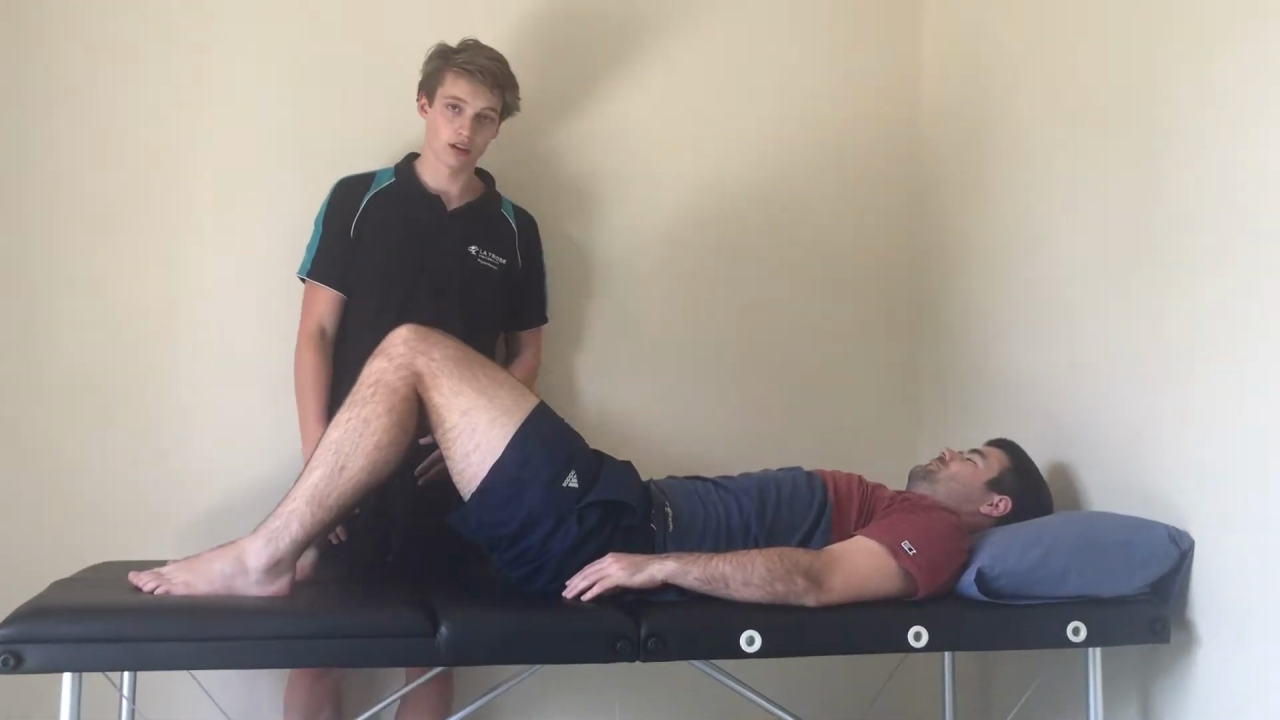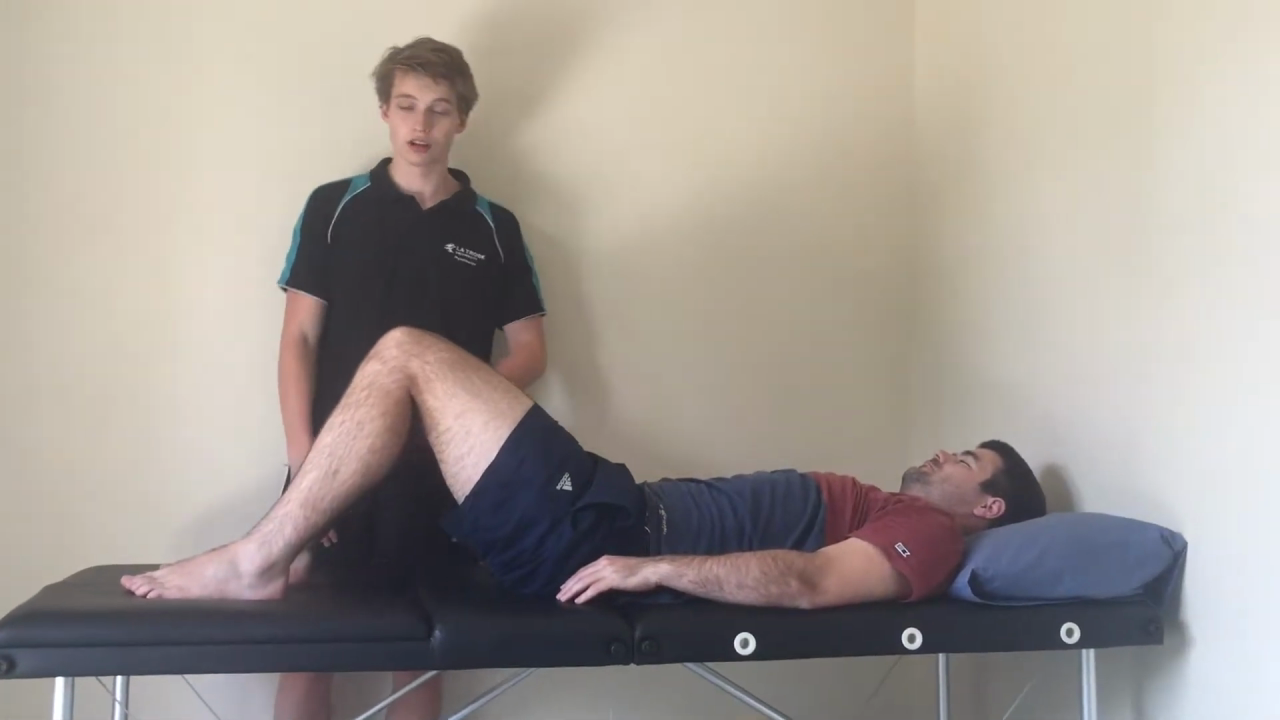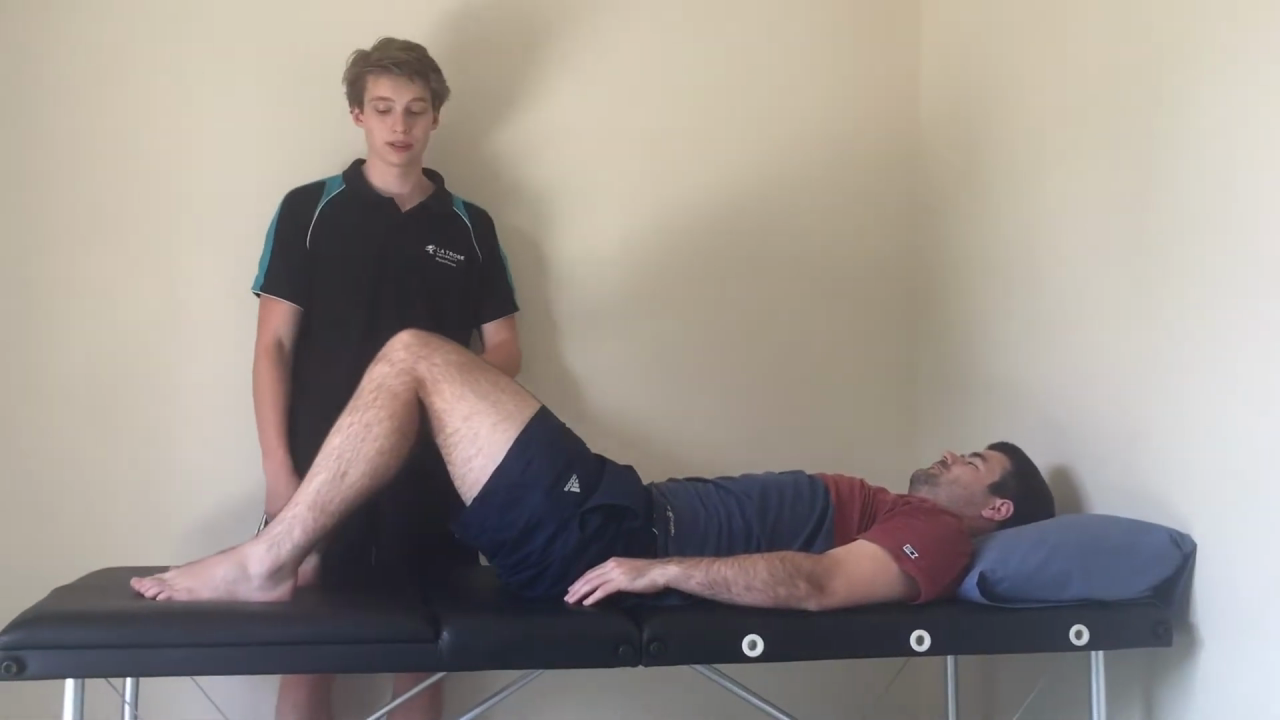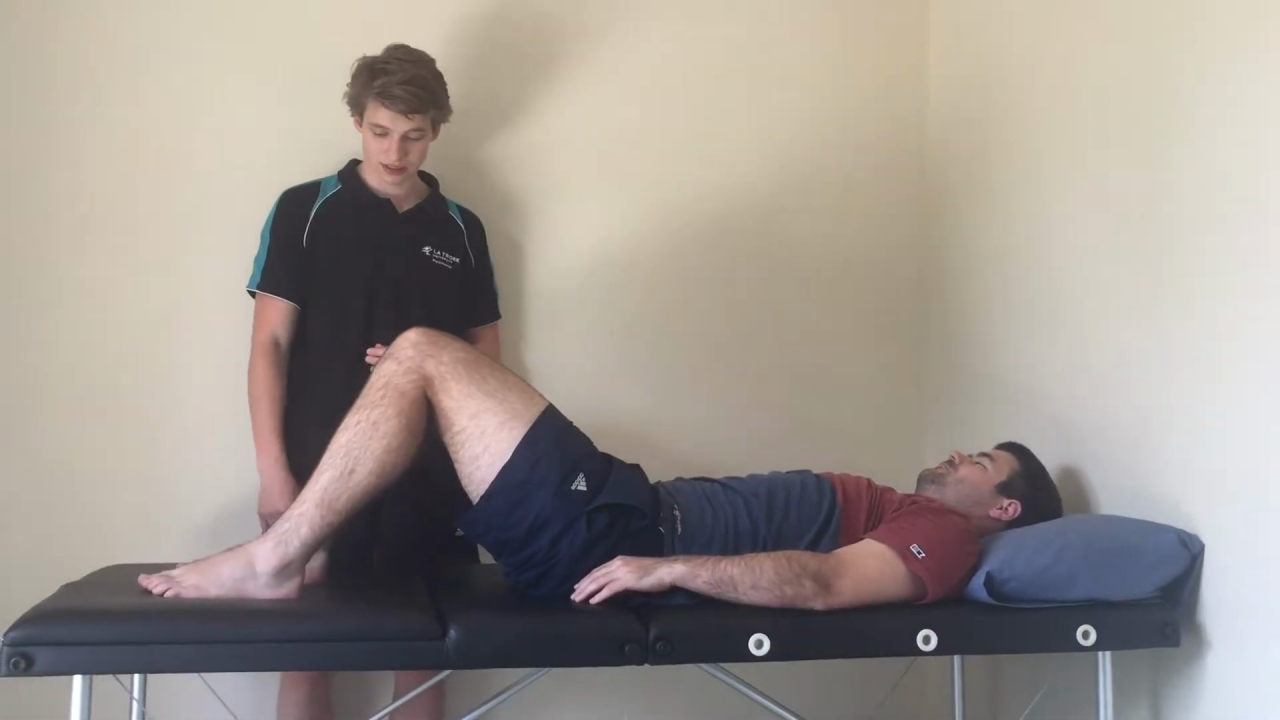
dt=0.5s
person 1, frame 1
left shoulder: (933, 534)
right shoulder: (887, 509)
left elbow: (813, 581)
left wrist: (658, 564)
left hip: (609, 533)
right hip: (631, 513)
left knee: (412, 350)
right knee: (423, 362)
left ankle: (263, 557)
right ankle: (277, 549)
person 1, frame 2
left shoulder: (926, 536)
right shoulder: (882, 514)
left elbow: (806, 583)
left wrist: (651, 567)
left hip: (599, 536)
right hip: (624, 515)
left knee: (406, 353)
right knee: (411, 362)
left ankle: (258, 560)
right ankle: (281, 552)
person 1, frame 3
left shoulder: (934, 538)
right shoulder: (890, 514)
left elbow: (813, 585)
left wrist: (659, 569)
left hip: (609, 537)
right hip: (630, 517)
left knee: (415, 356)
right knee: (426, 365)
left ankle: (266, 563)
right ankle: (287, 555)
person 1, frame 4
left shoulder: (942, 537)
right shoulder: (896, 516)
left elbow: (818, 584)
left wrist: (665, 568)
left hip: (611, 536)
right hip: (636, 517)
left knee: (423, 353)
right knee: (422, 364)
left ankle: (275, 559)
right ankle: (298, 551)
person 2, frame 1
left shoulder: (514, 230)
right shoulder: (357, 201)
left elbow: (525, 354)
right elbow: (316, 333)
right wrist: (317, 457)
left hip: (450, 466)
person 2, frame 2
left shoulder: (493, 226)
right shoulder: (333, 207)
left elbow: (529, 349)
right elbow: (299, 339)
right wrist: (303, 459)
left hip: (441, 468)
person 2, frame 3
left shoulder: (469, 224)
right shoulder: (308, 211)
left elbow: (505, 348)
right elbow: (273, 347)
right wrist: (279, 471)
left hip: (431, 470)
person 2, frame 4
left shoulder: (461, 228)
right shoulder: (303, 209)
left elbow: (486, 350)
right elbow: (270, 346)
right wrist: (273, 468)
left hip: (429, 468)
right hip: (323, 463)
